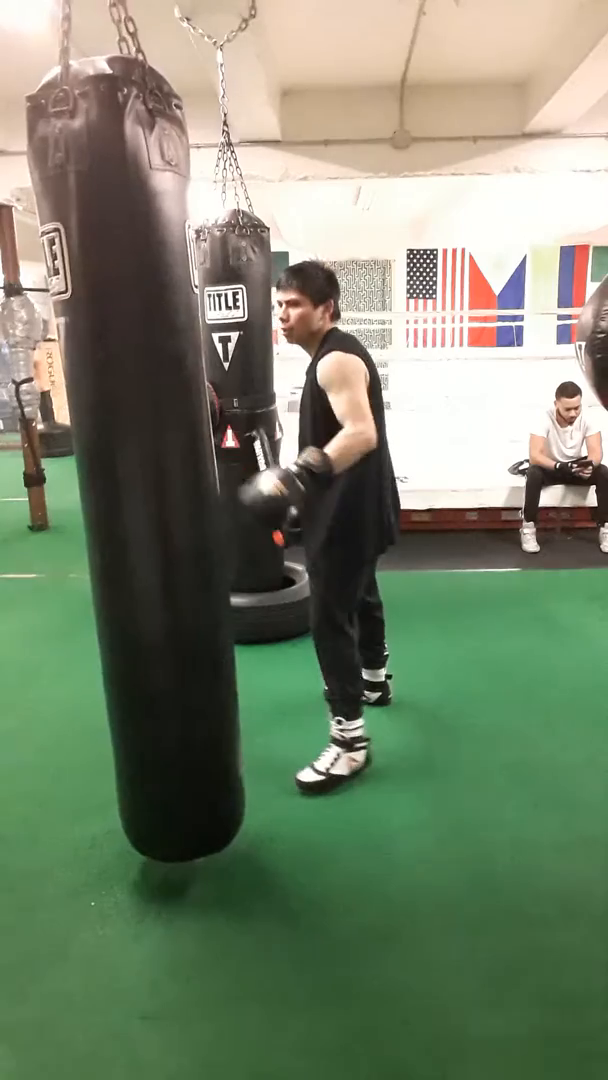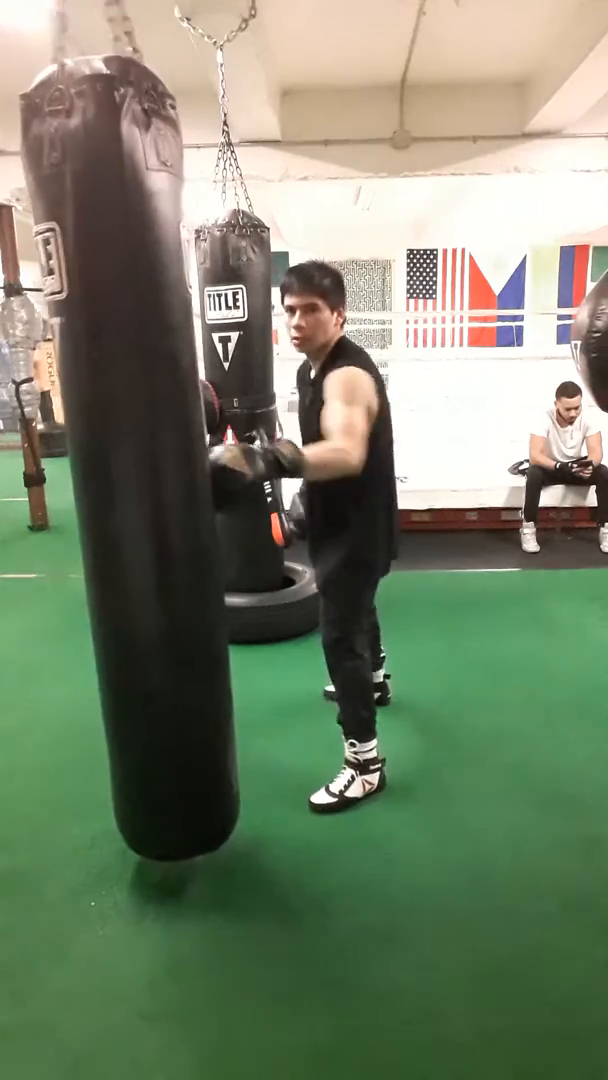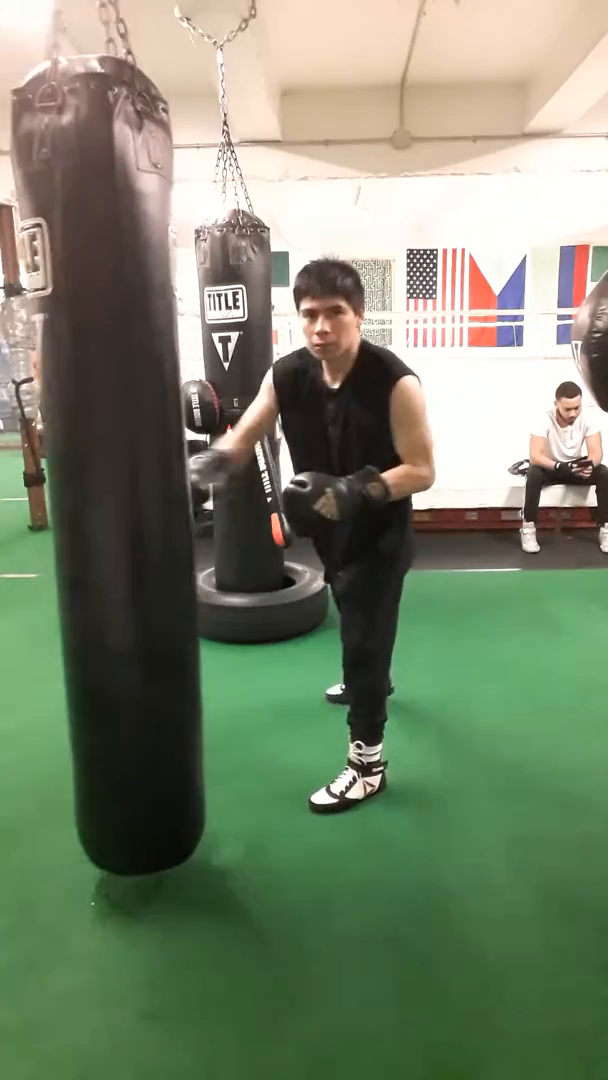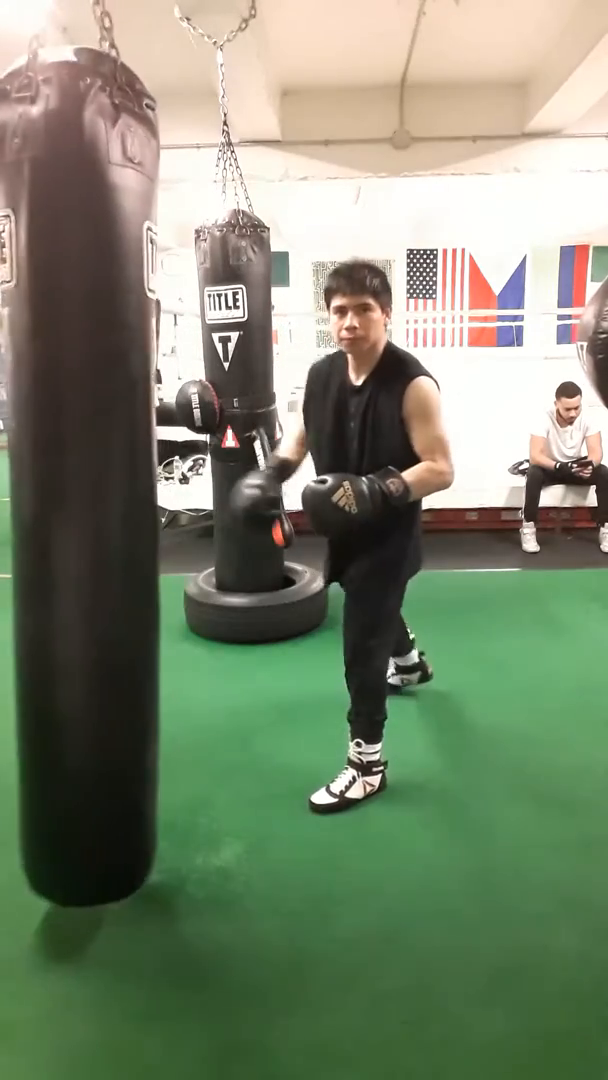
dt=0.3s
person 1, frame 1
left shoulder: (336, 359)
right shoulder: (334, 355)
left elbow: (361, 434)
left wrist: (295, 475)
right wrist: (298, 476)
left hip: (347, 512)
right hip: (354, 507)
left knee: (331, 616)
right knee: (361, 596)
left ankle: (350, 740)
right ankle: (374, 679)
person 1, frame 2
left shoulder: (349, 373)
right shoulder: (312, 369)
left elbow: (346, 454)
left wrist: (260, 459)
right wrist: (265, 459)
left hip: (358, 524)
right hip: (338, 519)
left knee: (341, 633)
right knee: (355, 606)
left ankle: (365, 761)
right ankle: (372, 678)
person 1, frame 3
left shoulder: (396, 384)
right shoulder: (289, 373)
left elbow: (421, 471)
right elbow: (248, 431)
left wrist: (354, 493)
right wrist: (209, 465)
left hip: (379, 536)
right hip: (333, 532)
left knee: (363, 641)
right knee: (359, 624)
left ankle: (367, 765)
right ankle: (369, 680)
person 1, frame 4
left shoulder: (413, 384)
right shoulder: (321, 375)
left elbow: (440, 469)
right elbow: (300, 440)
left wrist: (372, 491)
right wrist: (267, 478)
left hip: (388, 534)
right hip: (348, 529)
left knee: (362, 641)
right knee: (376, 613)
left ankle: (366, 763)
right ankle: (410, 663)
